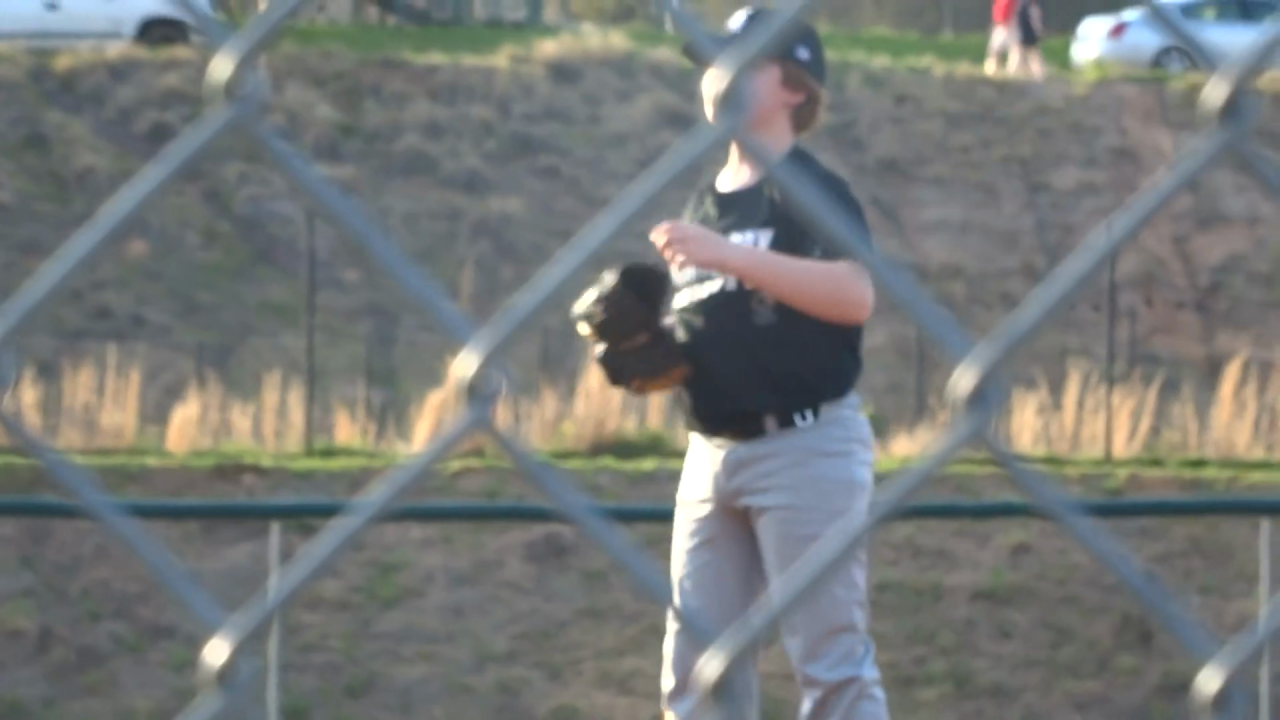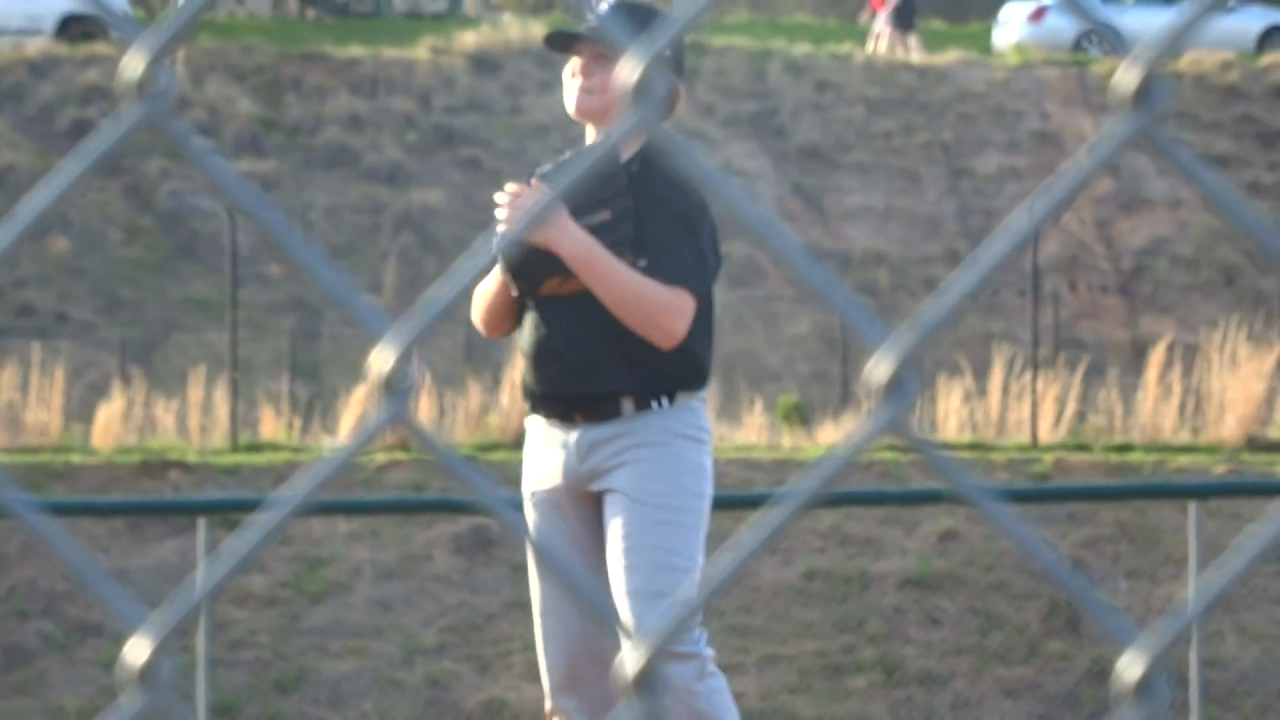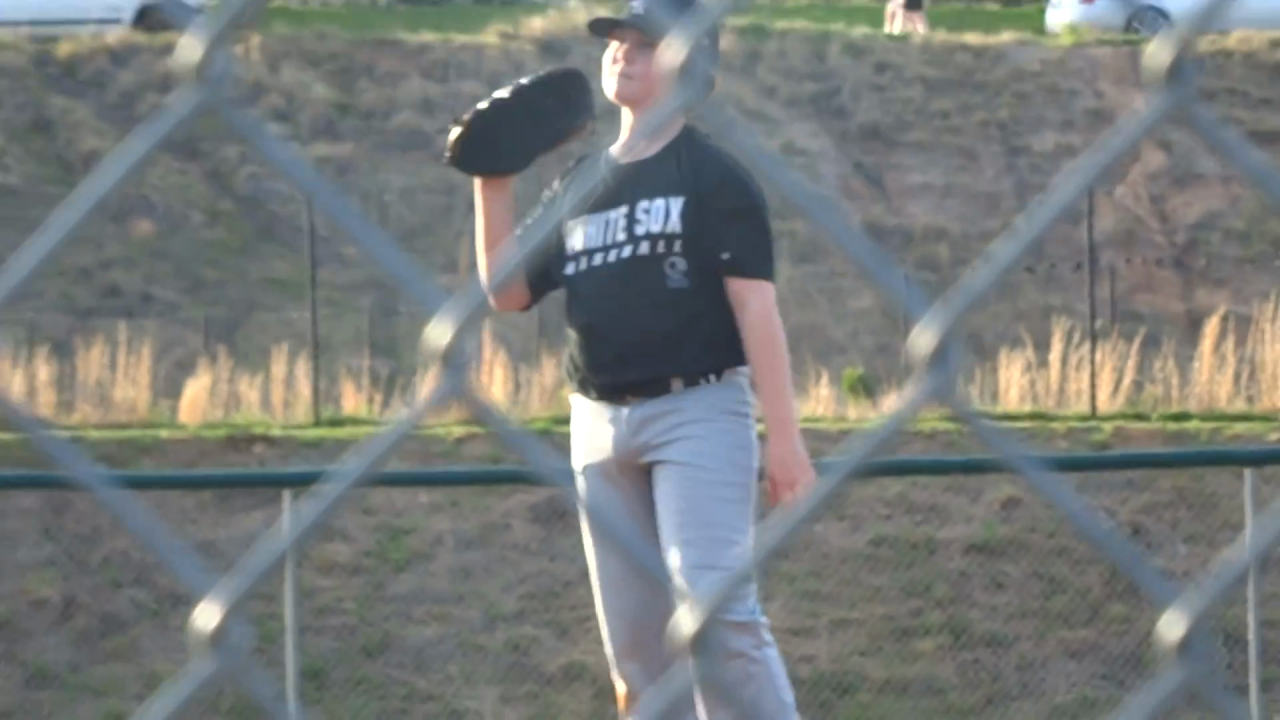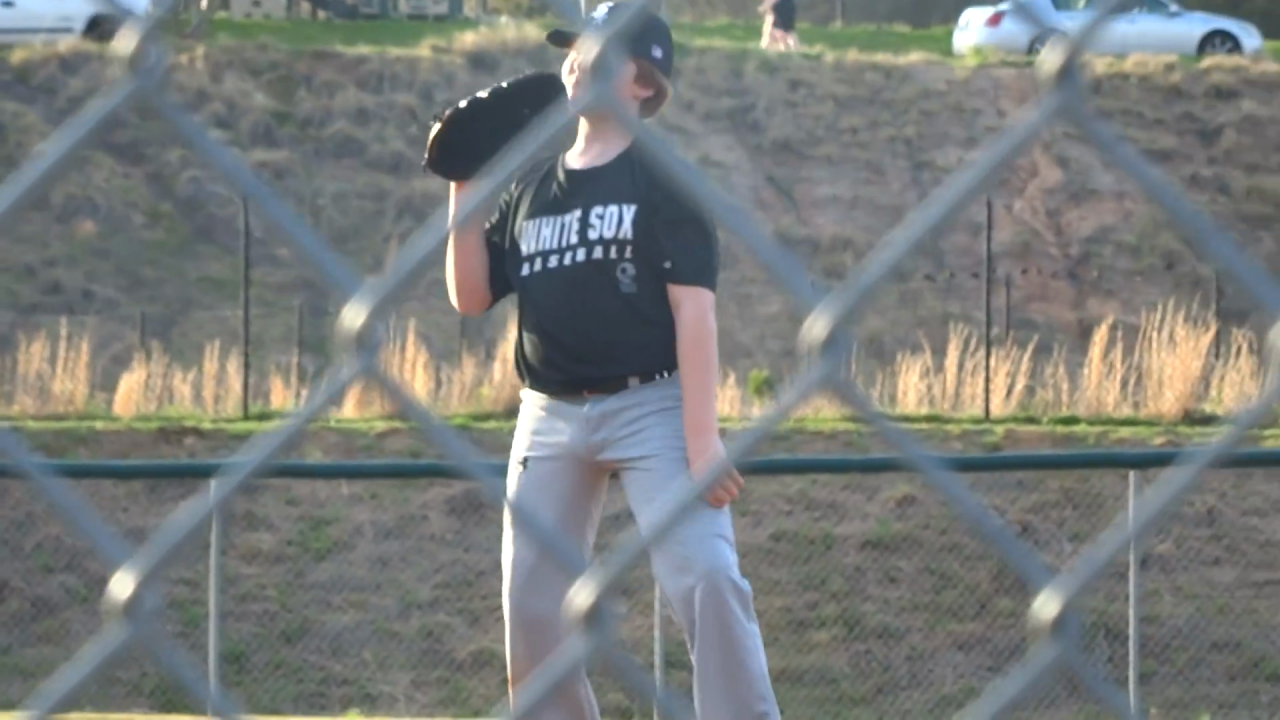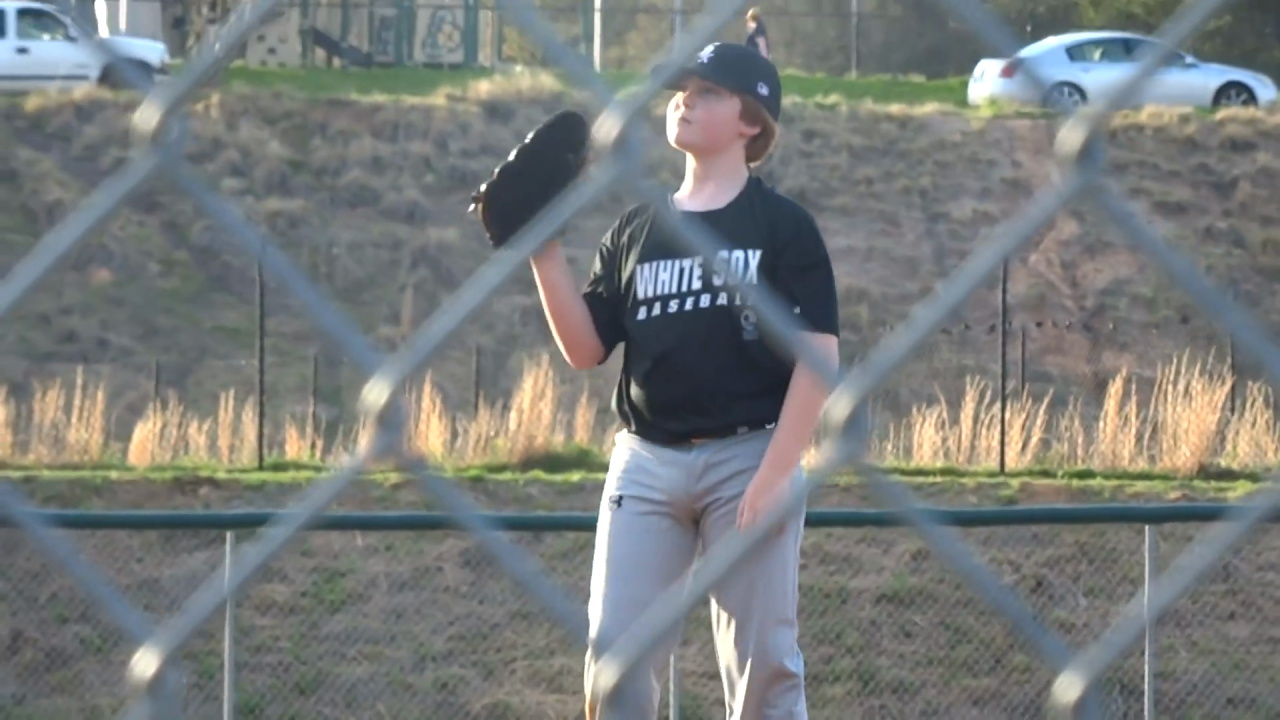
dt=0.5s
person 1, frame 1
left shoulder: (813, 191)
right shoulder: (704, 198)
left elbow: (854, 296)
left wrist: (732, 258)
left hip: (807, 447)
right hip: (713, 454)
left knee: (829, 661)
right knee: (697, 663)
person 1, frame 2
left shoulder: (666, 186)
right shoulder: (549, 191)
left elbow: (668, 321)
right elbow: (490, 320)
left wrist: (564, 240)
right wrist: (518, 249)
left hip: (654, 432)
right hip: (552, 442)
left knee: (660, 638)
right knee: (574, 660)
person 1, frame 3
left shoulder: (713, 172)
right shoulder: (579, 180)
left elbow: (755, 305)
right elbow: (508, 292)
left wrist: (783, 434)
right wrist: (491, 188)
left hip: (698, 409)
right hip: (599, 423)
left knee: (717, 612)
right knee: (634, 629)
person 1, frame 4
left shoulder: (665, 182)
right shoulder: (530, 186)
left elbow: (695, 311)
right elbow: (471, 296)
left wrist: (702, 434)
right wrist: (465, 190)
left hip: (650, 409)
right hip: (548, 418)
left knee: (707, 581)
right knee: (534, 607)
person 1, frame 5
left shoulder: (783, 224)
right shoulder: (635, 229)
left elbow: (818, 354)
right elbow: (584, 349)
left wrist: (775, 474)
right wrist: (545, 247)
left hip: (749, 457)
right hip: (645, 463)
left knee: (762, 654)
right knee: (615, 648)
